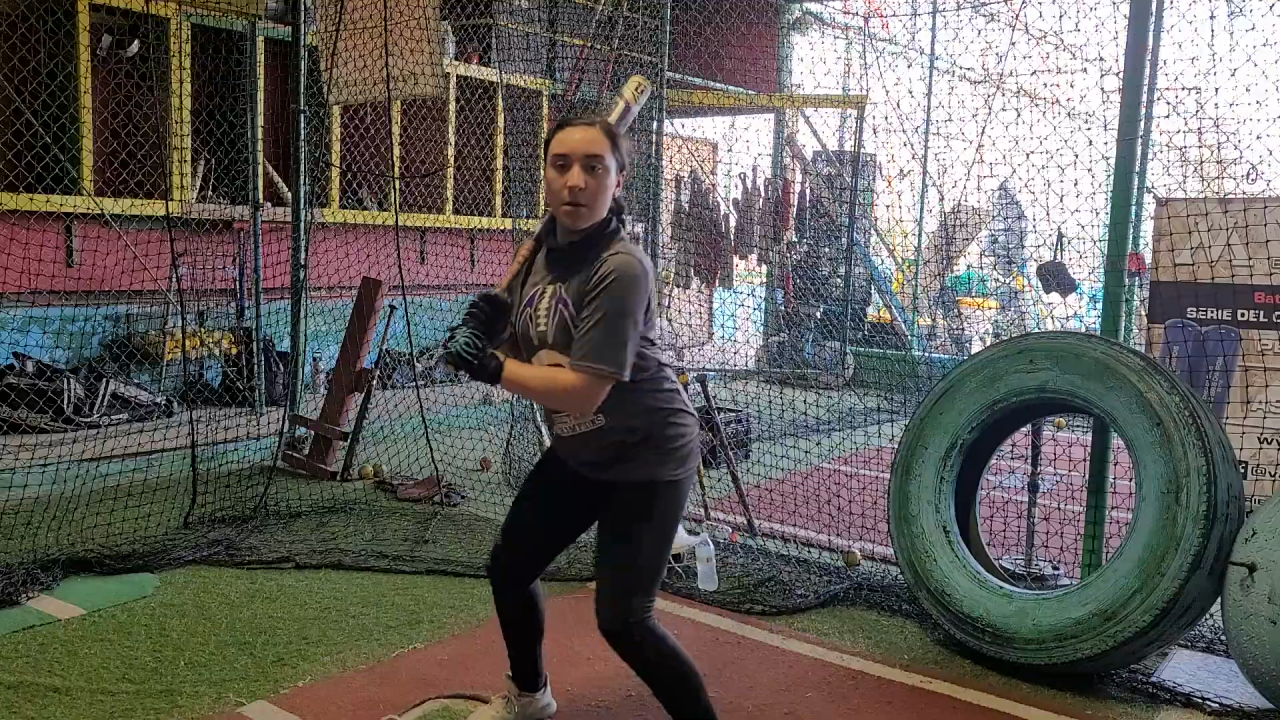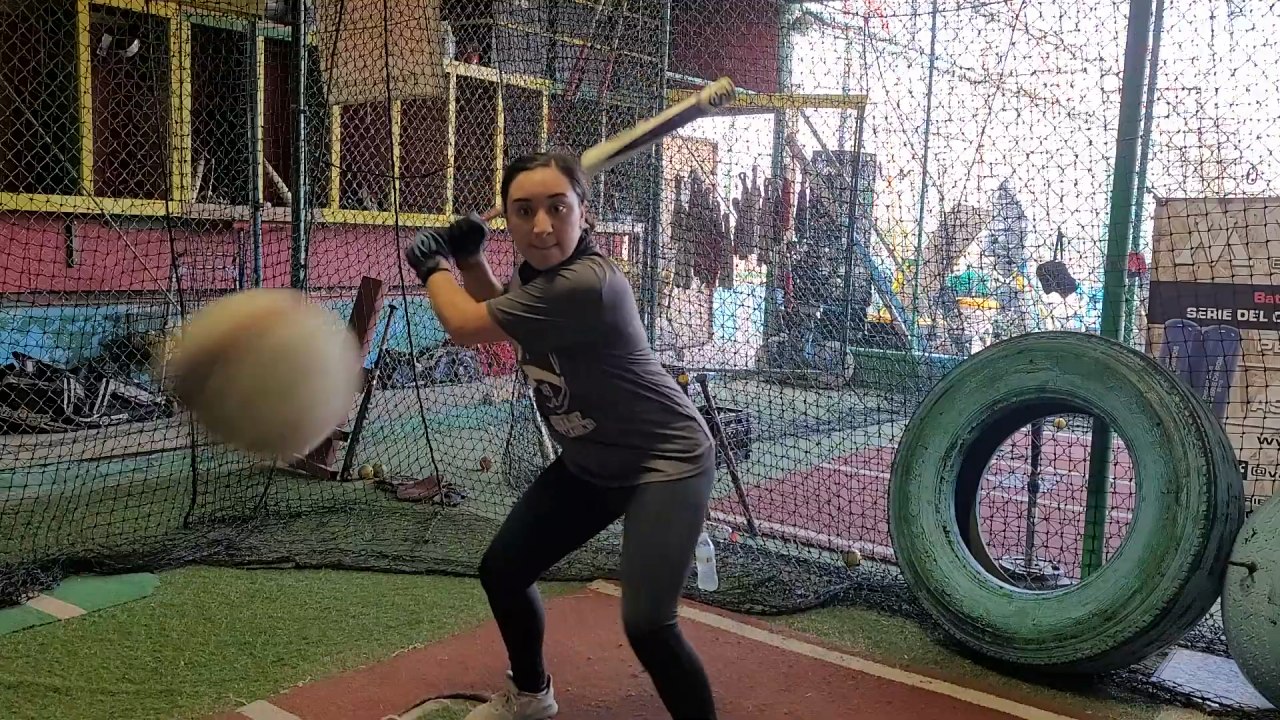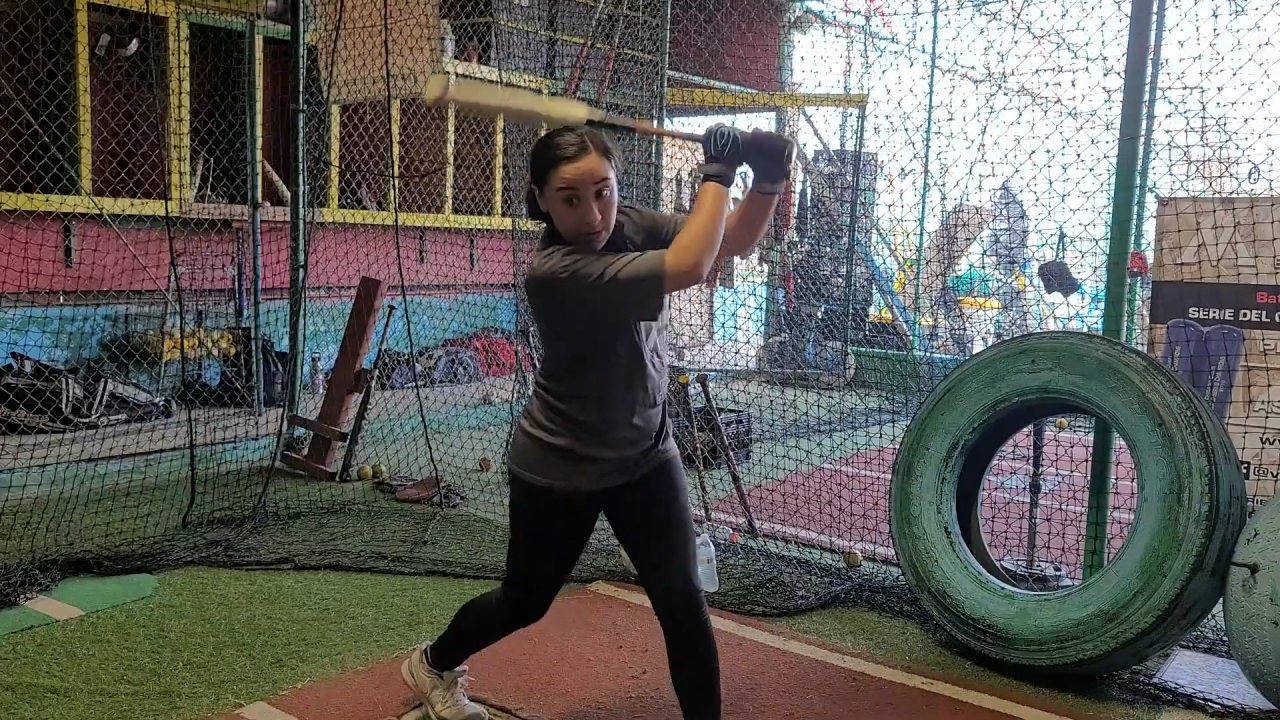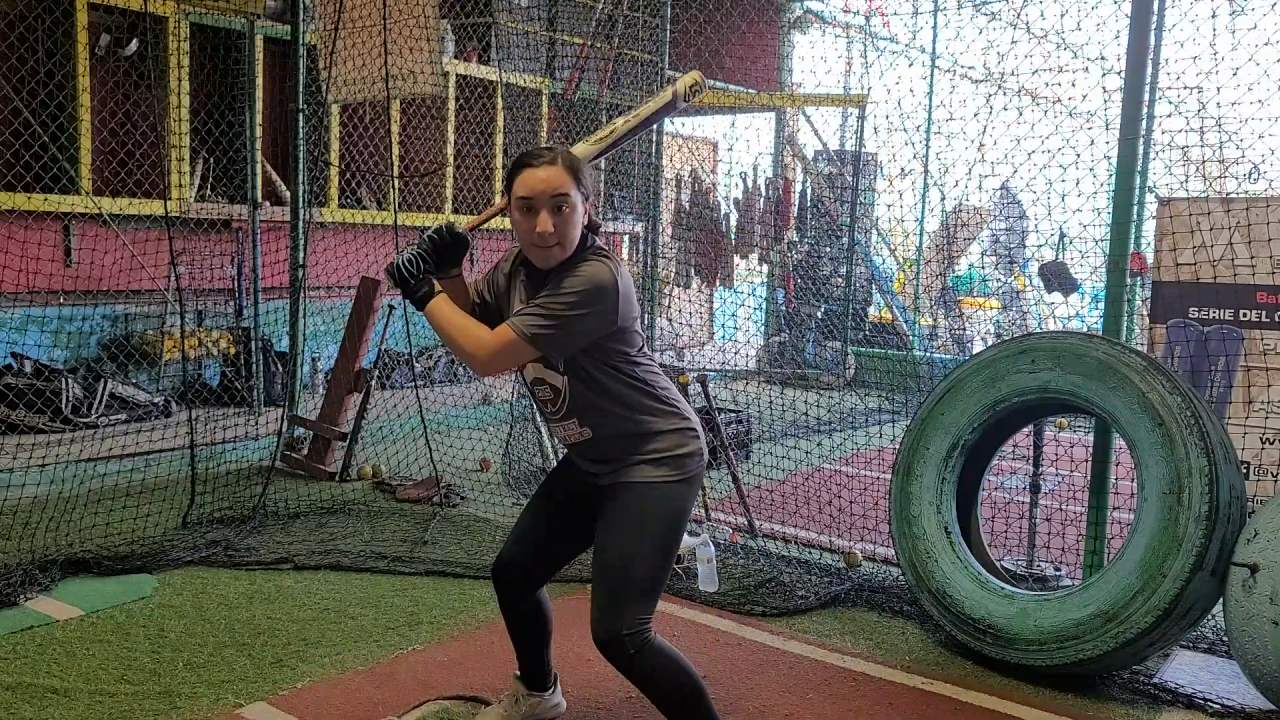
dt=1s
person 1, frame 1
left shoulder: (621, 269)
right shoulder: (541, 249)
left elbow: (583, 391)
right elbow: (528, 357)
left wrist: (492, 367)
right wrist: (491, 332)
left hip: (646, 456)
right hip: (575, 453)
left knee: (622, 619)
right knee: (509, 568)
person 1, frame 2
left shoulder: (588, 283)
right shoulder: (534, 266)
left elbow: (468, 324)
right elbow: (492, 303)
left wrist: (431, 265)
right wrist: (466, 252)
left hip: (664, 459)
right hip: (589, 462)
left knee: (648, 624)
right knee: (501, 571)
person 1, frame 3
left shoulder: (628, 224)
right shoulder: (555, 272)
left elbow: (736, 242)
right elbow: (689, 267)
left wrist: (769, 177)
right wrist: (716, 173)
left hip: (643, 450)
right hip: (560, 466)
left knee: (681, 601)
right knee: (525, 600)
right ankle: (433, 663)
person 1, frame 4
left shoulder: (596, 280)
right shoulder: (519, 265)
left elbow: (486, 355)
right elbow: (475, 313)
left wrist: (422, 290)
right wrist: (447, 269)
left hip: (654, 462)
right hip: (592, 461)
left knee: (619, 634)
right knee: (512, 573)
